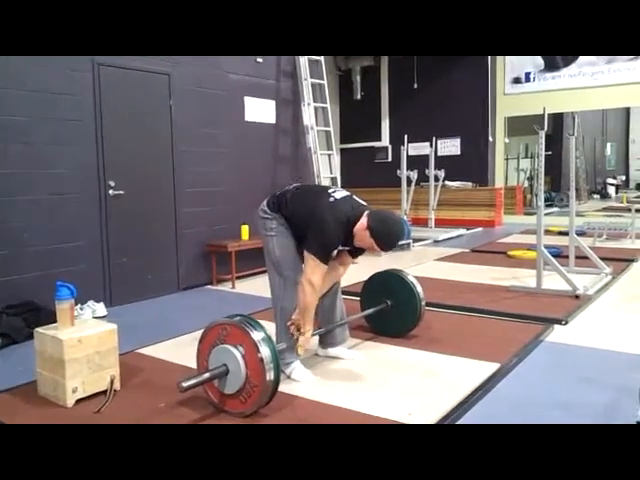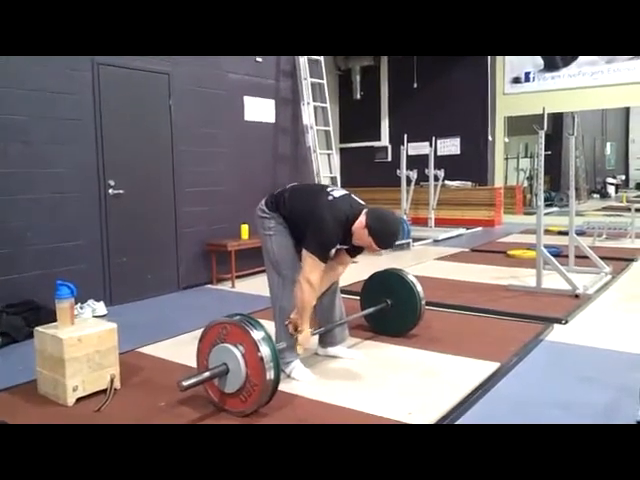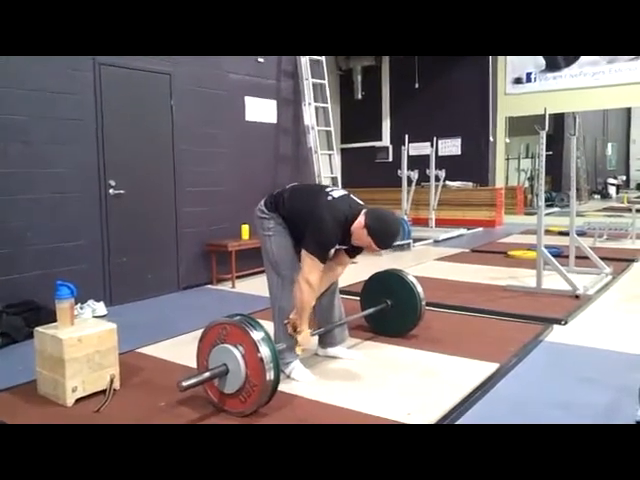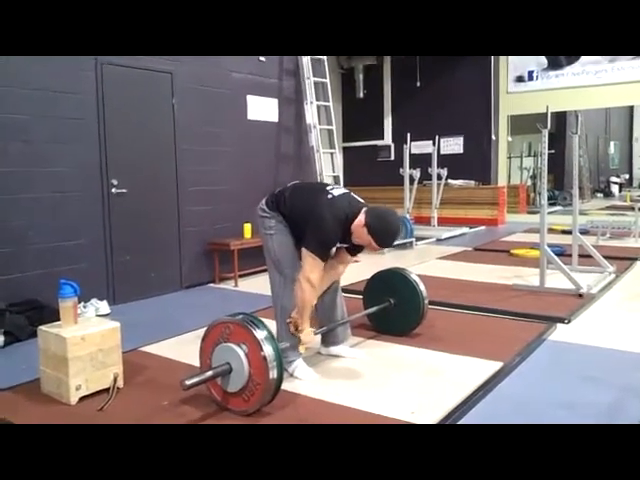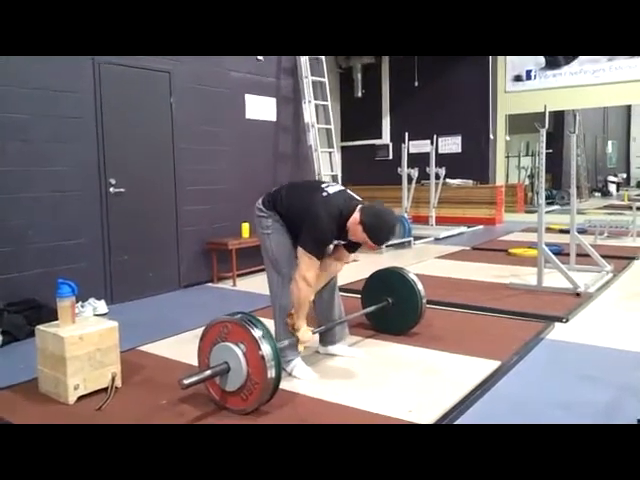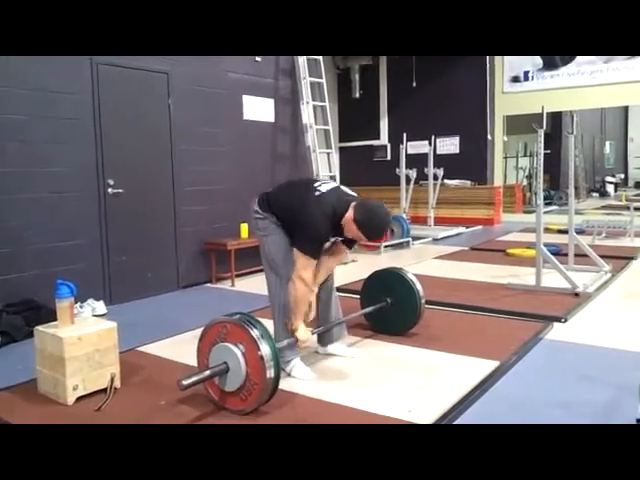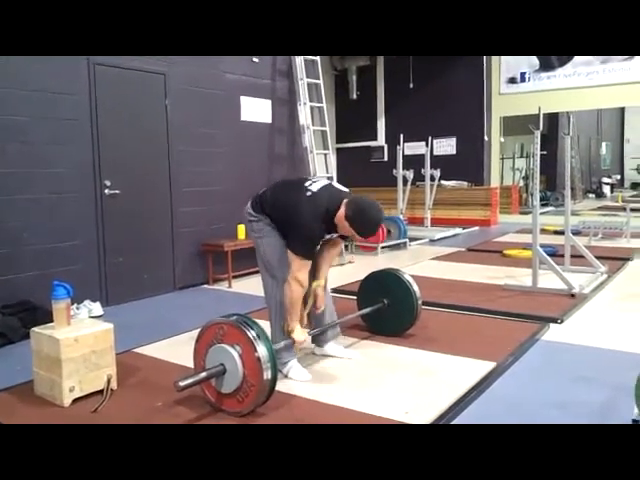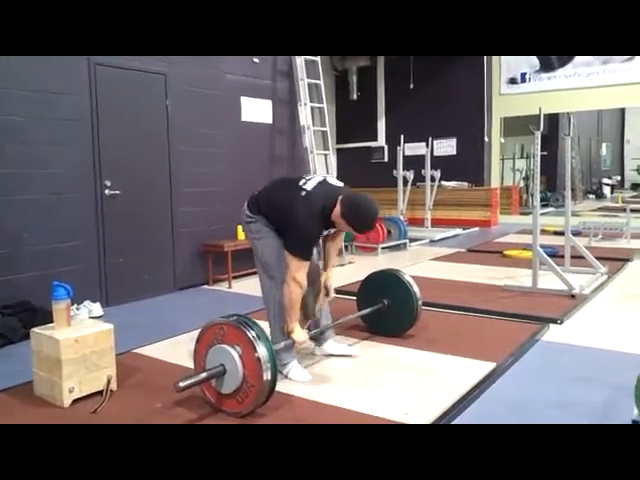
dt=0.1s
person 1, frame 1
left shoulder: (363, 225)
right shoulder: (330, 226)
left elbow: (338, 267)
right elbow: (310, 281)
left wrist: (308, 306)
right wrist: (306, 328)
left hip: (305, 219)
right hip: (277, 218)
left knee: (330, 280)
right knee: (290, 282)
left ankle: (331, 343)
right ankle: (287, 358)
person 1, frame 2
left shoulder: (361, 224)
right shoulder: (328, 224)
left elbow: (337, 266)
right elbow: (308, 279)
left wrist: (307, 304)
right wrist: (304, 327)
left hip: (303, 219)
right hip: (275, 217)
left knee: (329, 280)
right knee: (288, 281)
left ankle: (331, 342)
right ankle: (287, 357)
person 1, frame 3
left shoulder: (361, 225)
right shoulder: (327, 225)
left elbow: (336, 267)
right elbow: (307, 280)
left wrist: (307, 303)
right wrist: (303, 327)
left hip: (302, 218)
right hip: (274, 217)
left knee: (329, 280)
right knee: (288, 282)
left ankle: (331, 342)
right ankle: (286, 358)
person 1, frame 4
left shoulder: (362, 223)
right shoulder: (327, 223)
left elbow: (337, 265)
right elbow: (308, 278)
left wrist: (309, 302)
right wrist: (304, 326)
left hip: (303, 217)
right hip: (276, 216)
left knee: (330, 280)
right knee: (289, 280)
left ankle: (334, 341)
right ankle: (289, 357)
person 1, frame 5
left shoulder: (362, 218)
right shoulder: (323, 221)
left elbow: (336, 260)
right elbow: (304, 276)
left wrist: (307, 298)
right wrist: (300, 324)
left hip: (301, 216)
right hip: (274, 216)
left knee: (328, 279)
right knee: (288, 279)
left ankle: (331, 341)
right ankle: (288, 356)
person 1, frame 6
left shoulder: (357, 215)
right shoulder: (317, 220)
left elbow: (334, 255)
right elbow: (301, 276)
left wrist: (313, 288)
right wrist: (298, 325)
left hip: (296, 216)
right hip: (271, 217)
left knee: (324, 278)
right knee: (285, 279)
left ankle: (330, 340)
right ankle: (287, 356)
person 1, frame 7
left shoulder: (351, 207)
right shoulder: (310, 220)
left elbow: (333, 245)
right elbow: (297, 278)
left wrist: (320, 281)
right wrist: (294, 326)
left hip: (291, 215)
right hip: (264, 219)
left knee: (317, 278)
right knee: (282, 281)
left ankle: (325, 341)
right ankle: (284, 358)
person 1, frame 8
left shoulder: (347, 203)
right shoulder: (307, 220)
left elbow: (334, 236)
right elbow: (295, 278)
left wrist: (328, 271)
right wrist: (294, 327)
left hip: (287, 213)
right hip: (261, 219)
right knee: (279, 281)
left ankle: (324, 340)
right ankle: (284, 358)
